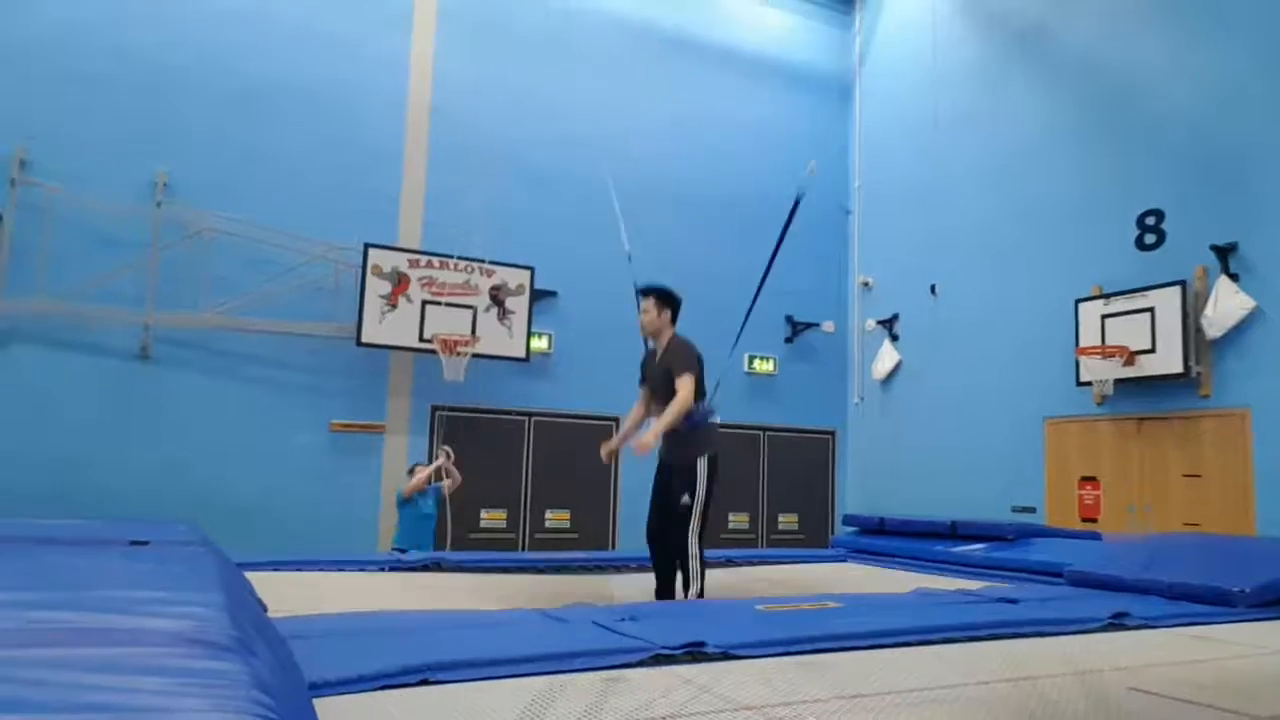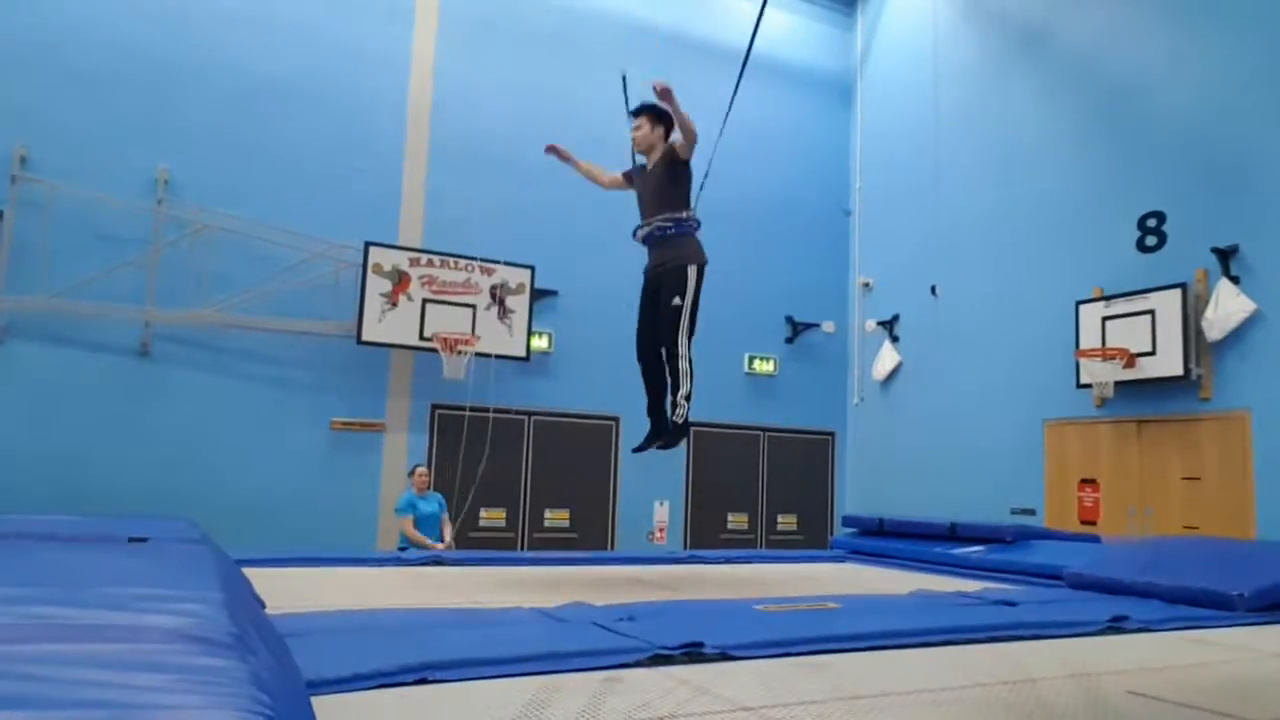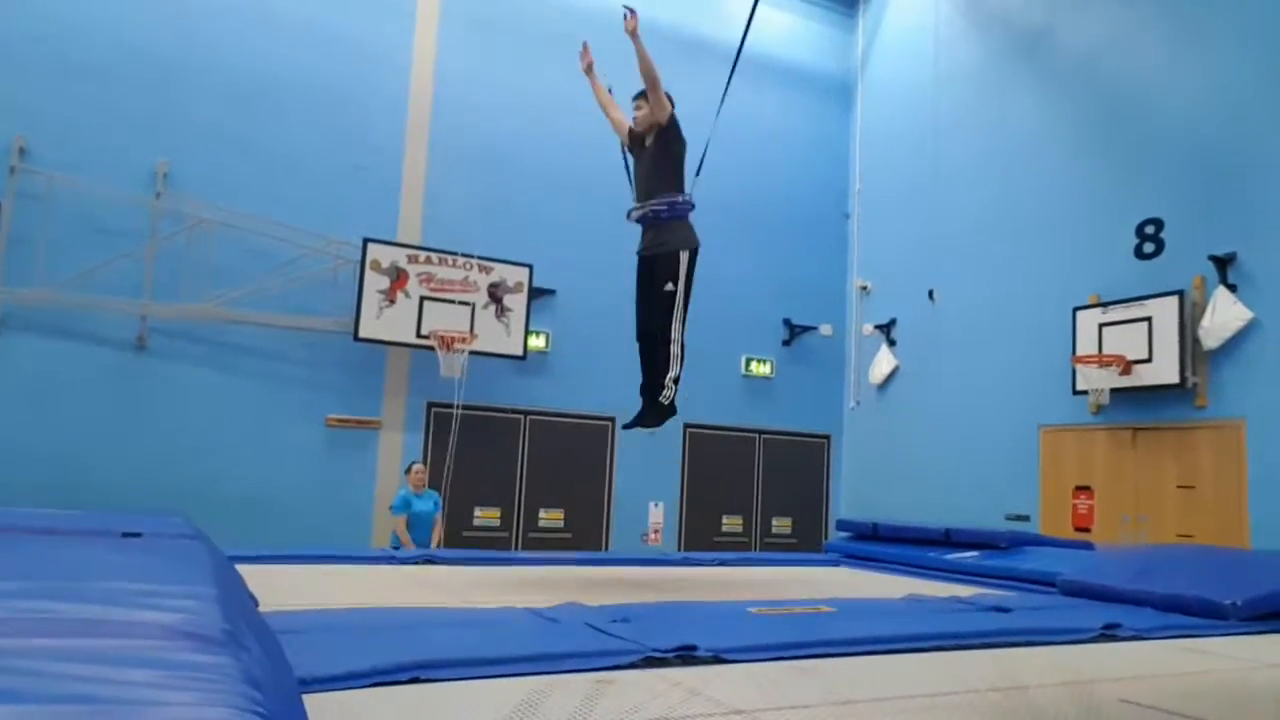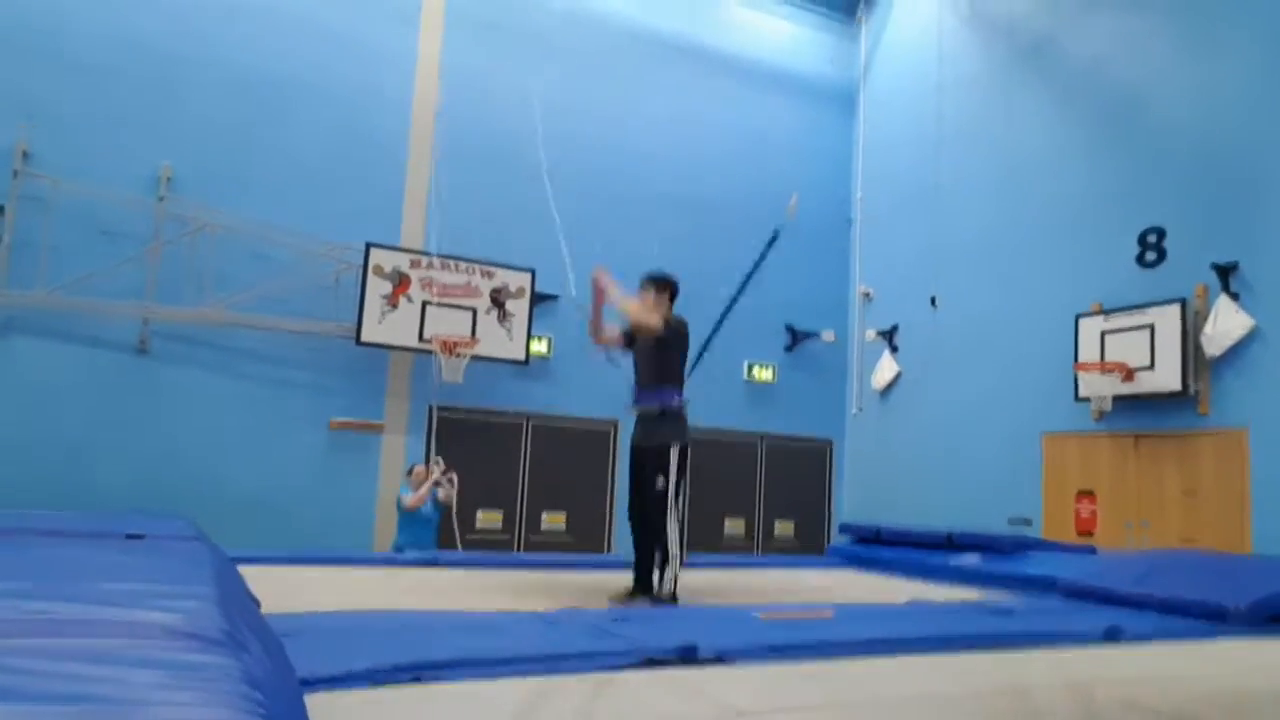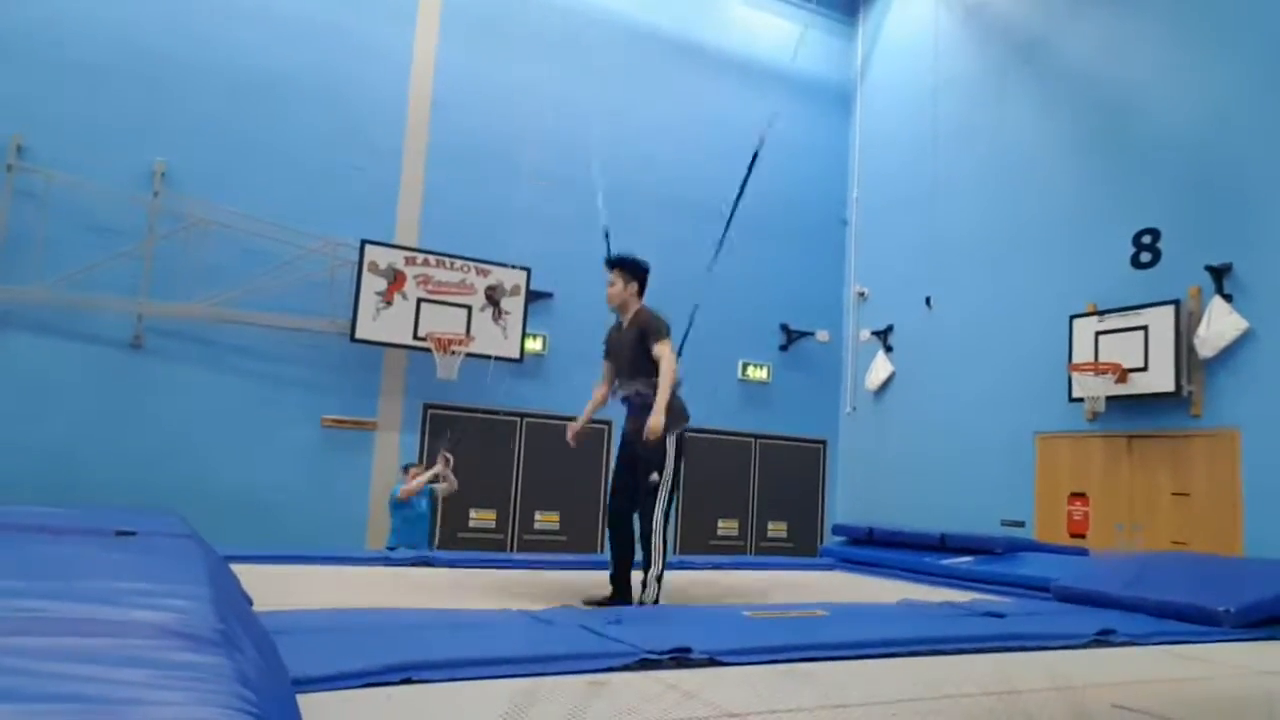
dt=1s
person 1, frame 1
left shoulder: (682, 351)
right shoulder: (650, 359)
left elbow: (684, 399)
right elbow: (642, 407)
left wrist: (654, 433)
right wrist: (617, 441)
left hip: (696, 452)
right hip: (671, 453)
left knee: (686, 535)
right knee: (658, 533)
right ankle: (664, 599)
person 1, frame 2
left shoulder: (674, 158)
right shoulder: (640, 172)
left elbow: (690, 135)
right elbow: (605, 180)
left wrist: (670, 102)
right wrist: (568, 158)
left hip: (682, 260)
right hip: (656, 264)
left knee: (675, 344)
right knee: (647, 348)
left ankle: (678, 419)
right ankle: (658, 424)
person 1, frame 3
left shoulder: (670, 138)
right shoulder: (638, 145)
left elbow: (654, 85)
right elbow: (610, 109)
left wrist: (635, 39)
right wrist: (590, 73)
left hip: (676, 242)
right hip: (650, 244)
left knee: (669, 325)
right knee: (647, 329)
left ankle: (666, 398)
right ankle: (651, 401)
person 1, frame 4
left shoulder: (676, 326)
right shoulder: (640, 335)
left elbow: (643, 318)
right elbow: (599, 337)
left wrist: (612, 290)
right wrist: (598, 299)
left hip: (667, 436)
right hip: (643, 434)
left knee: (664, 517)
right knee: (639, 515)
left ankle: (666, 591)
right ankle: (643, 584)
person 1, frame 5
left shoulder: (650, 323)
right shoulder: (616, 333)
left elbow: (667, 364)
right elbow: (606, 383)
left wrist: (660, 410)
right wrist: (582, 420)
left hip: (661, 427)
right hip: (635, 426)
left knee: (653, 512)
right knee: (618, 511)
left ankle: (649, 596)
right ankle: (620, 590)
